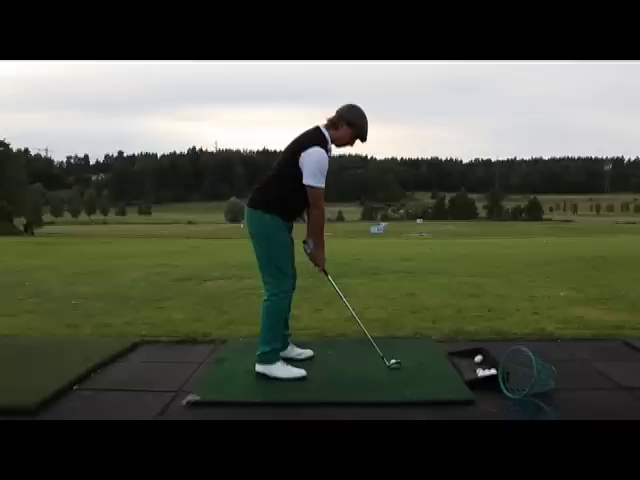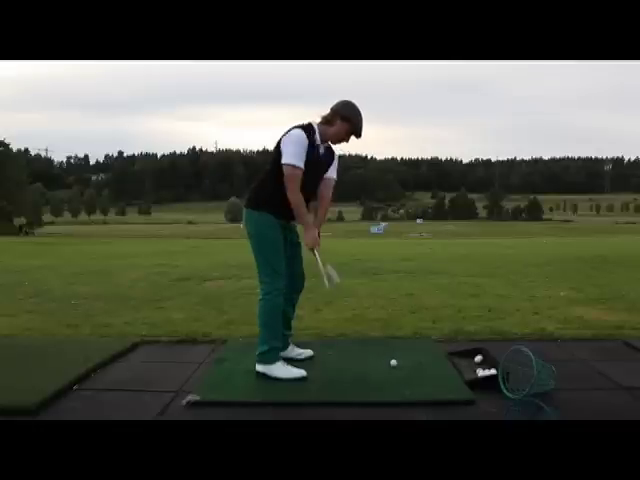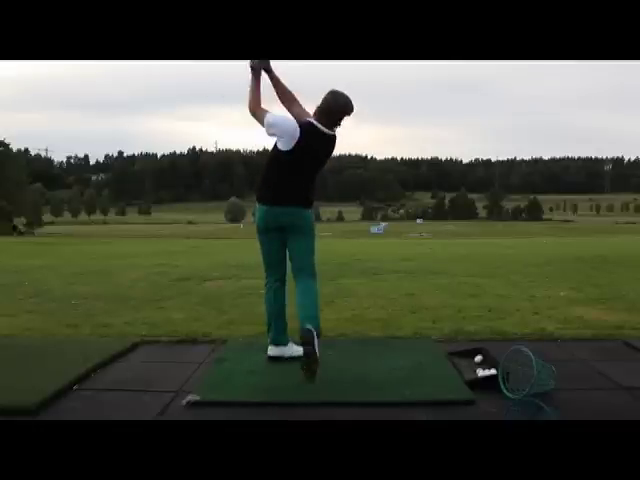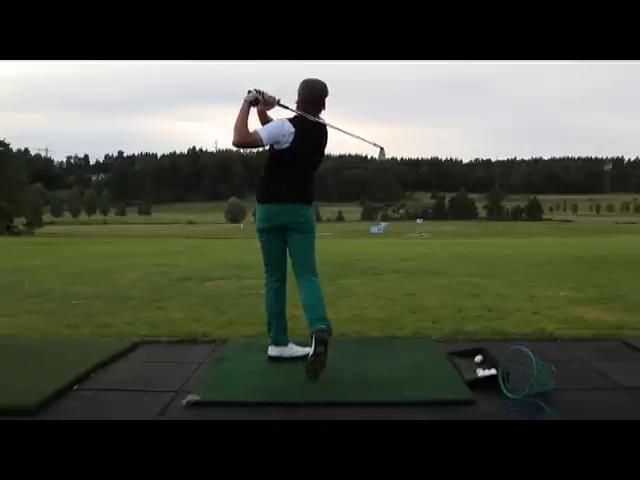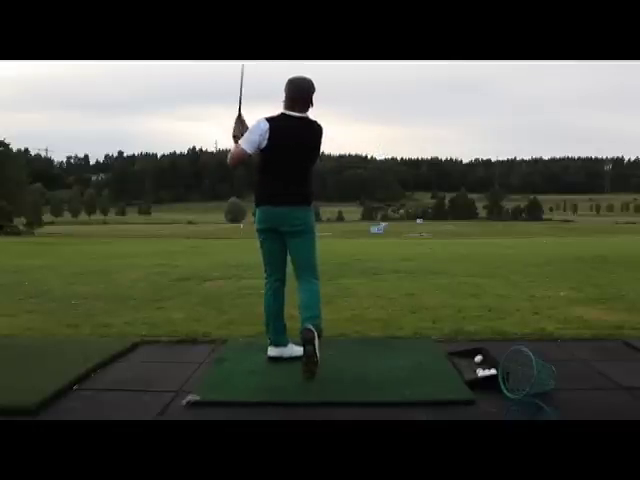
dt=1s
person 1, frame 1
left shoulder: (316, 141)
right shoulder: (317, 151)
left elbow: (311, 202)
right elbow: (316, 206)
left wrist: (310, 238)
right wrist: (319, 248)
left hip: (275, 217)
right hip: (266, 217)
left knee: (287, 282)
right knee: (279, 286)
left ankle: (281, 344)
right ankle: (267, 359)
person 1, frame 2
left shoulder: (330, 155)
right shoulder: (299, 136)
left elbow: (324, 195)
right elbow: (292, 188)
left wrist: (314, 229)
right wrist: (308, 228)
left hip: (283, 220)
right hip: (263, 215)
left knee: (294, 282)
right knee: (275, 286)
left ankle: (281, 343)
right ankle: (267, 358)
person 1, frame 3
left shoulder: (293, 128)
right shoulder: (329, 141)
left elbow: (254, 110)
right elbow: (295, 106)
left wrist: (257, 74)
right wrist: (270, 73)
left hip: (267, 210)
right hip: (299, 213)
left knee: (274, 277)
right knee: (305, 276)
left ankle: (278, 343)
right ankle: (309, 329)
person 1, frame 4
left shoulder: (288, 127)
right shoulder: (321, 131)
left elbow: (240, 140)
left wrist: (248, 104)
right wrist: (263, 112)
left hip: (270, 210)
right hip: (300, 211)
left knee: (275, 278)
right knee: (307, 275)
left ankle: (278, 343)
right ankle: (319, 328)
person 1, frame 5
left shoulder: (266, 126)
right shoulder: (316, 131)
left elbow: (233, 160)
left wrist: (238, 138)
right wrist: (249, 132)
left hip: (267, 211)
right hip: (299, 211)
left knee: (274, 279)
right knee: (307, 277)
left ankle: (277, 343)
right ankle: (310, 327)
